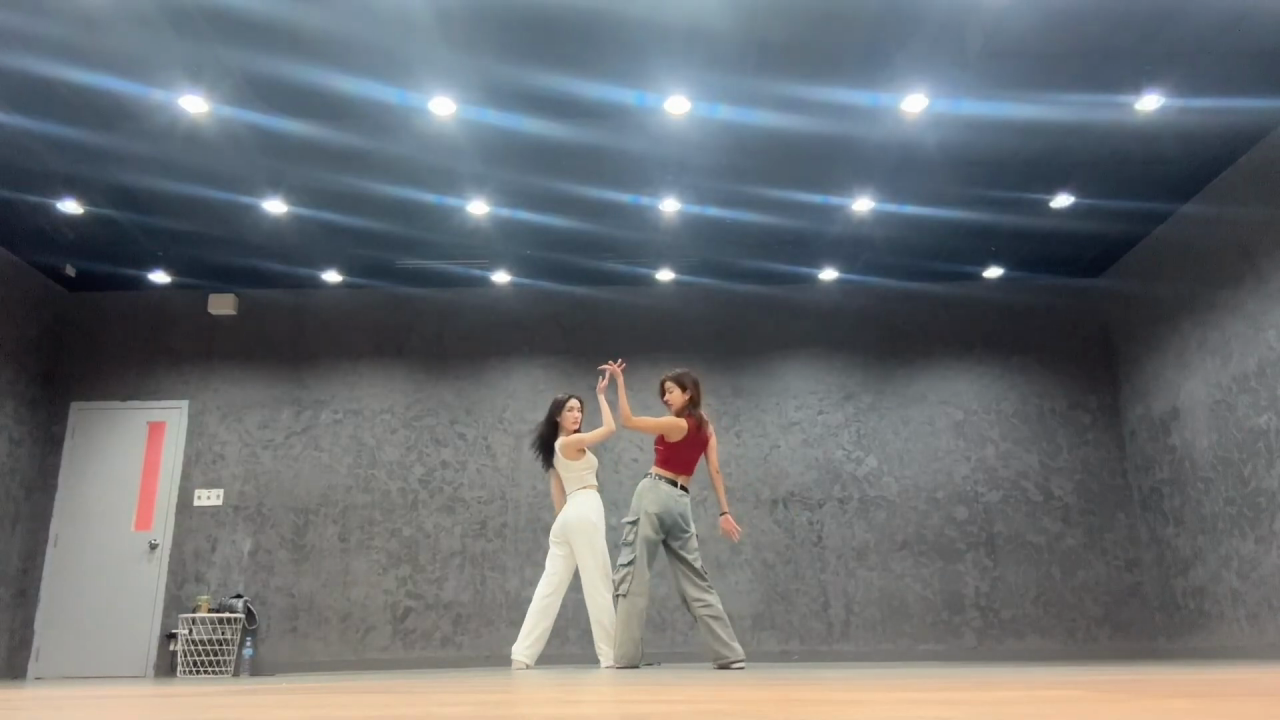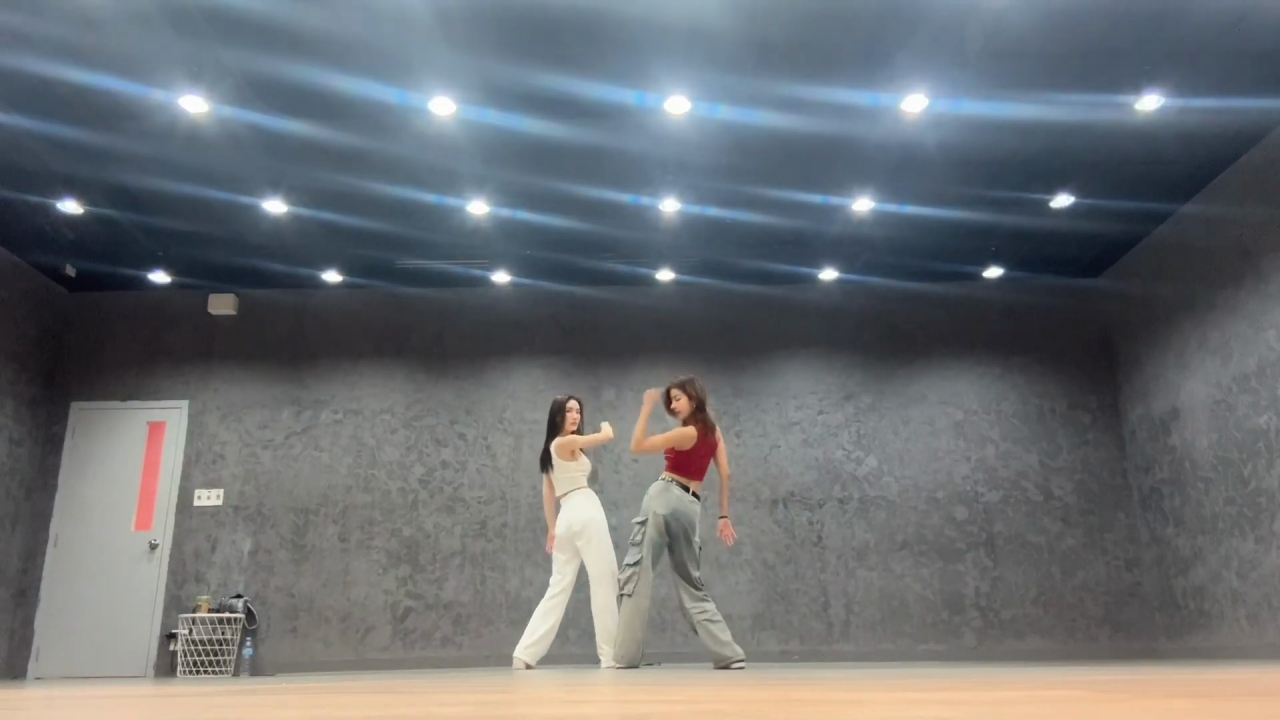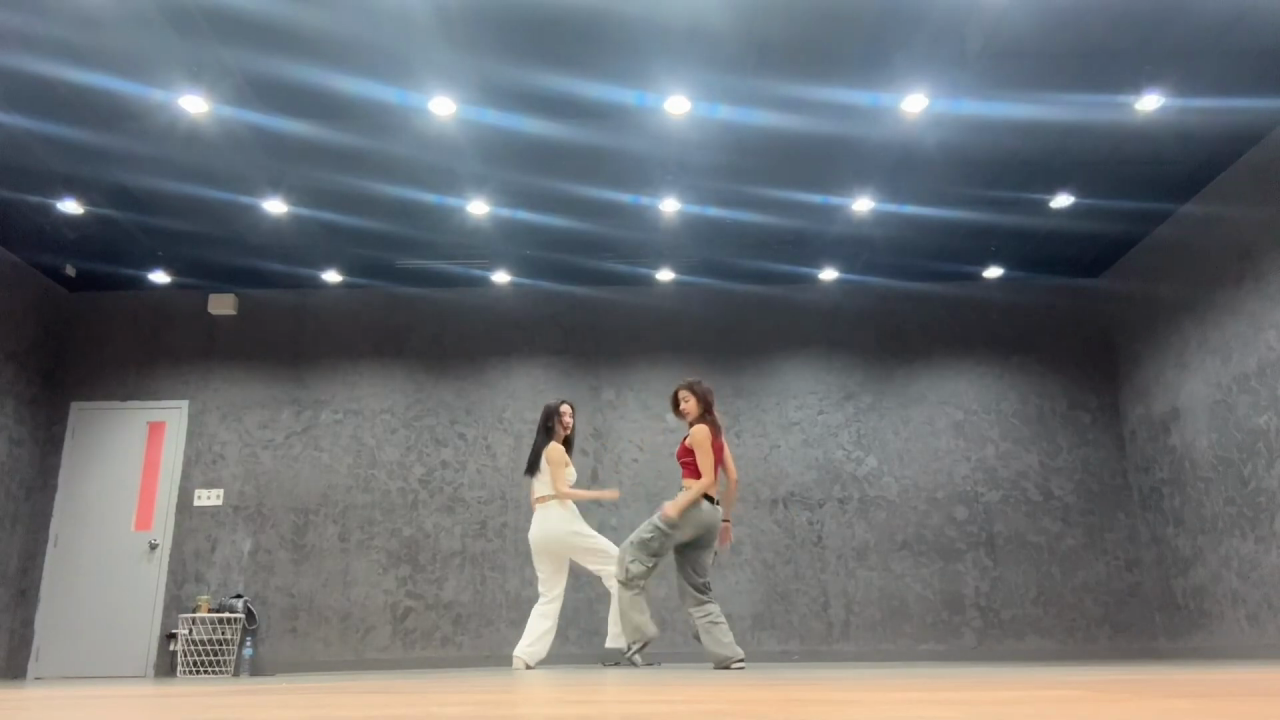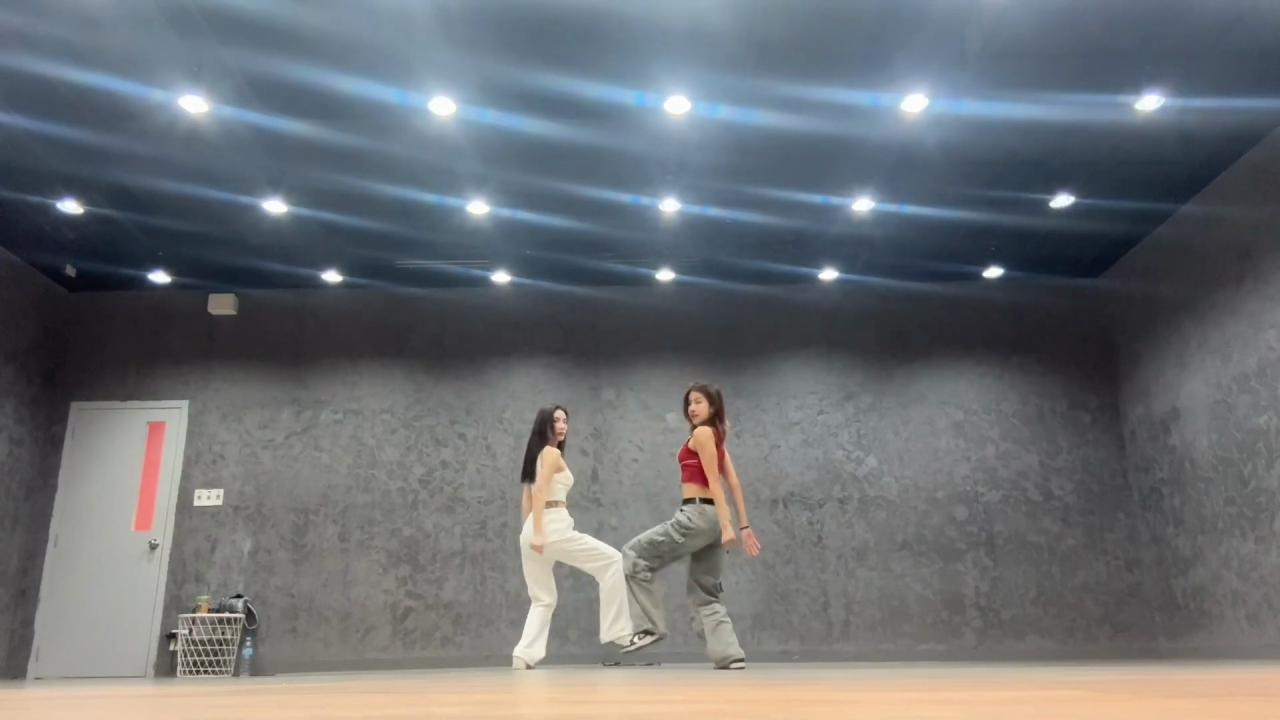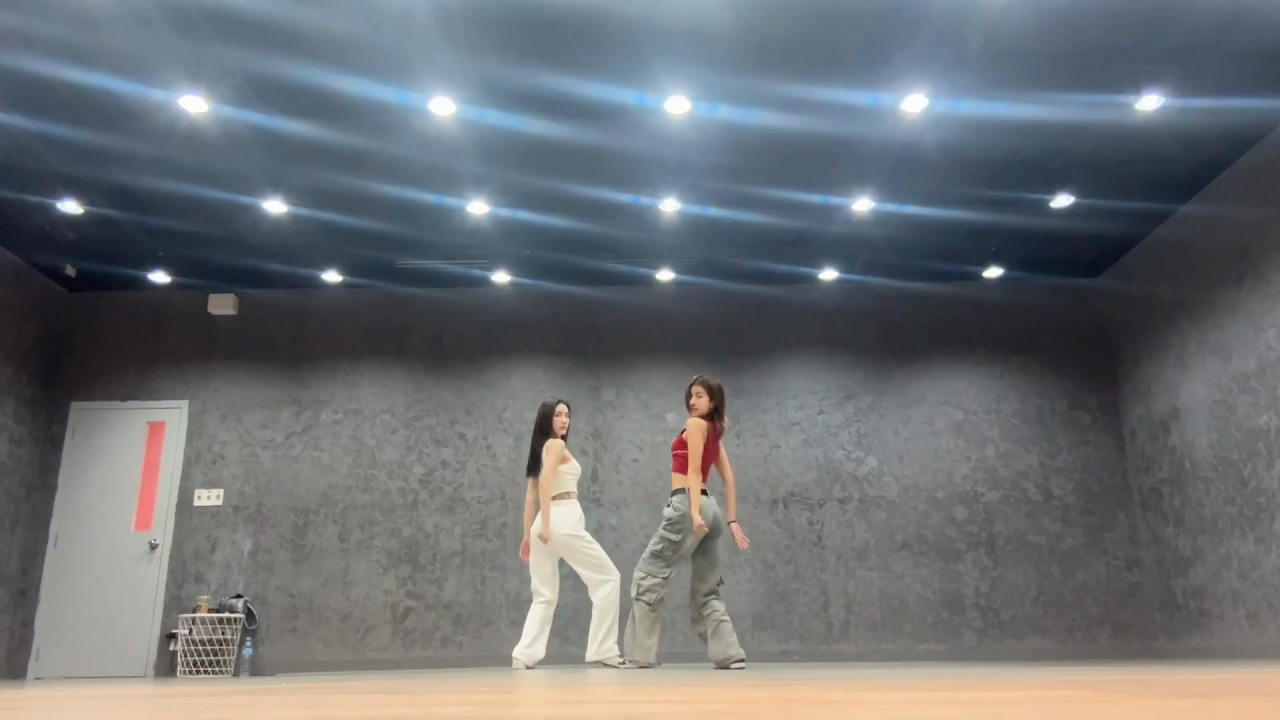
dt=0.2s
person 1, frame 1
left shoulder: (676, 425)
right shoulder: (705, 426)
left elbow: (628, 421)
right elbow: (715, 470)
left wrist: (619, 381)
right wrist: (724, 512)
left hip: (654, 495)
right hip: (680, 502)
left knee: (633, 573)
right knee: (695, 580)
left ankle: (625, 655)
right ankle: (730, 653)
person 1, frame 2
left shoulder: (686, 433)
right shoulder: (712, 431)
left elbow: (636, 447)
right elbow: (725, 474)
left wrist: (647, 407)
right wrist: (724, 516)
left hip: (664, 498)
right hip: (689, 507)
left knee: (637, 575)
right knee: (692, 585)
left ankle: (626, 656)
right ankle: (729, 654)
person 1, frame 3
left shoulder: (699, 431)
right shoulder: (715, 432)
left elbow: (708, 478)
right elbow: (732, 478)
left wrist: (677, 504)
right wrist: (726, 519)
left hip: (692, 509)
right hip: (710, 513)
left knee: (631, 559)
right knee: (697, 589)
left ankle: (638, 634)
right ankle: (728, 654)
person 1, frame 4
left shoulder: (702, 433)
right shoulder: (717, 436)
left elbow: (714, 481)
right elbow: (735, 483)
left wrist: (726, 525)
right wrist: (745, 526)
left hip: (698, 514)
right hip: (711, 517)
left knee: (634, 554)
right knee: (706, 594)
left ankle: (649, 626)
right ankle: (729, 654)
person 1, frame 5
left shoulder: (696, 424)
right shoulder: (714, 432)
left elbow: (694, 470)
right elbow: (729, 479)
left wrist: (694, 510)
right wrist: (731, 521)
left hip: (685, 507)
right hip: (708, 509)
left knee: (649, 574)
right knee: (706, 591)
left ankle: (640, 654)
right ankle: (729, 654)
person 2, frame 1
left shoulder: (555, 448)
right shoulder: (570, 442)
right elbow: (610, 428)
right wrist: (601, 395)
left hip: (568, 516)
right hip: (585, 512)
left knee: (550, 586)
right knee: (598, 585)
left ankle: (523, 653)
right ankle: (610, 655)
person 2, frame 2
left shoulder: (552, 450)
right shoulder: (564, 442)
left elbow: (547, 493)
right elbow: (607, 436)
left wrist: (551, 531)
right wrist: (604, 424)
left hip: (566, 518)
right hip: (585, 512)
left knee: (558, 589)
right knee: (603, 584)
left ankle: (524, 654)
right ankle: (611, 656)
person 2, frame 3
left shoulder: (540, 452)
right shoulder: (556, 449)
right elbow: (561, 491)
right wrist: (600, 494)
left hip: (539, 528)
right hip: (562, 522)
left knee: (549, 596)
right knee: (617, 567)
left ankle: (525, 654)
right ankle: (621, 638)
person 2, frame 4
left shoulder: (535, 456)
right shoulder: (552, 453)
right elbow: (541, 491)
right wrist: (539, 533)
left hip: (530, 532)
right hip: (553, 526)
left knee: (542, 600)
right knee: (613, 561)
left ankle: (524, 655)
right ankle: (618, 630)
person 2, frame 5
left shoulder: (540, 449)
right shoulder: (556, 445)
left elbow: (530, 496)
right elbow: (546, 481)
left wrist: (527, 535)
right wrist: (547, 524)
left hip: (545, 524)
right hip: (564, 521)
left knee: (544, 597)
right knee: (607, 578)
left ankle: (524, 655)
right ankle: (604, 649)
